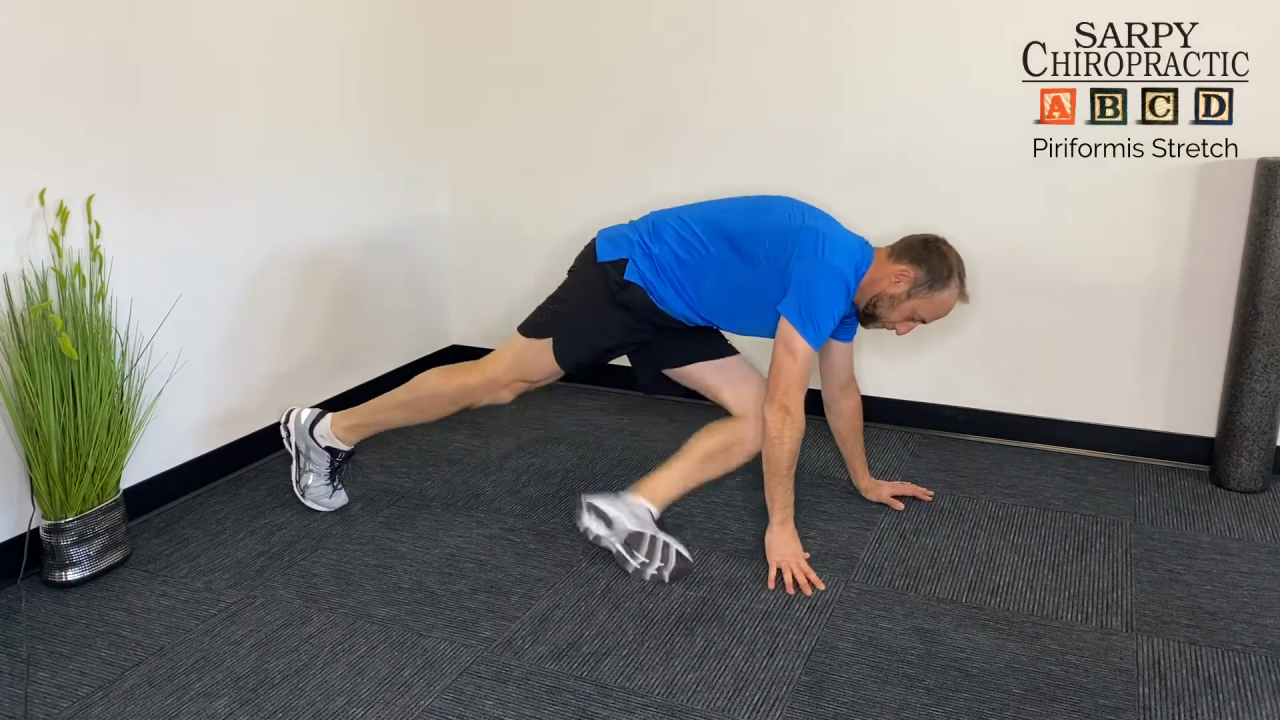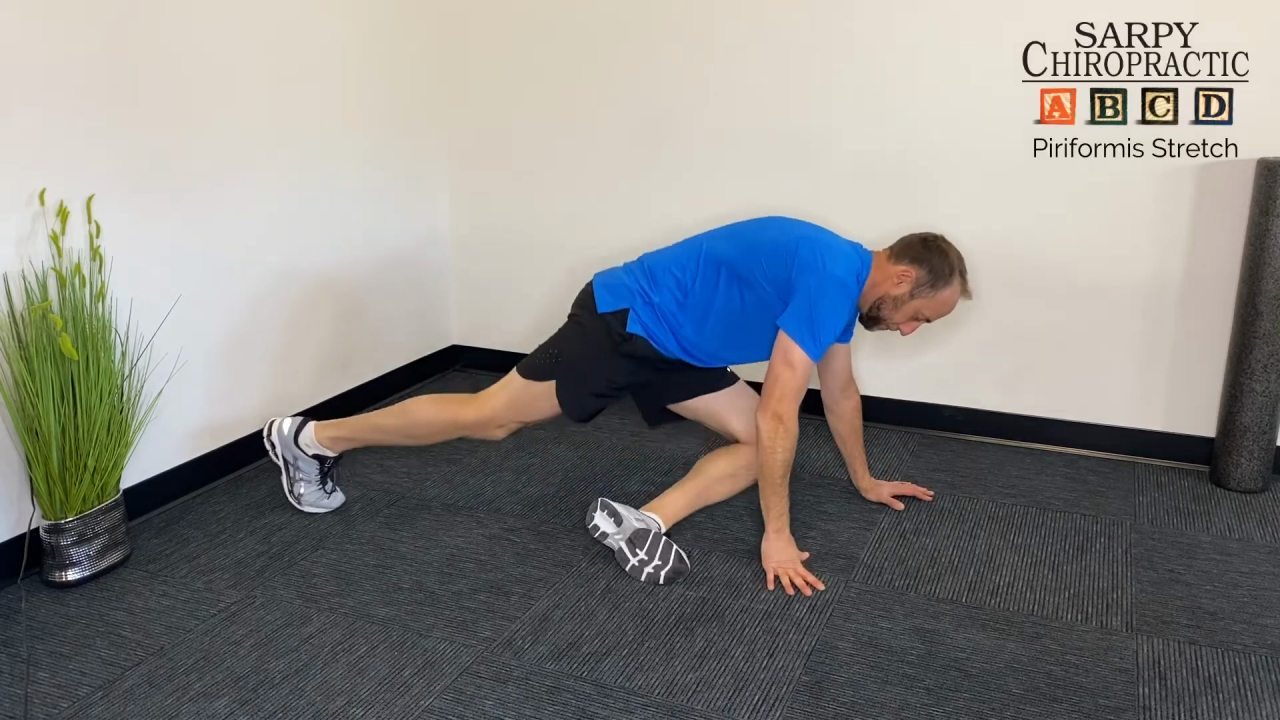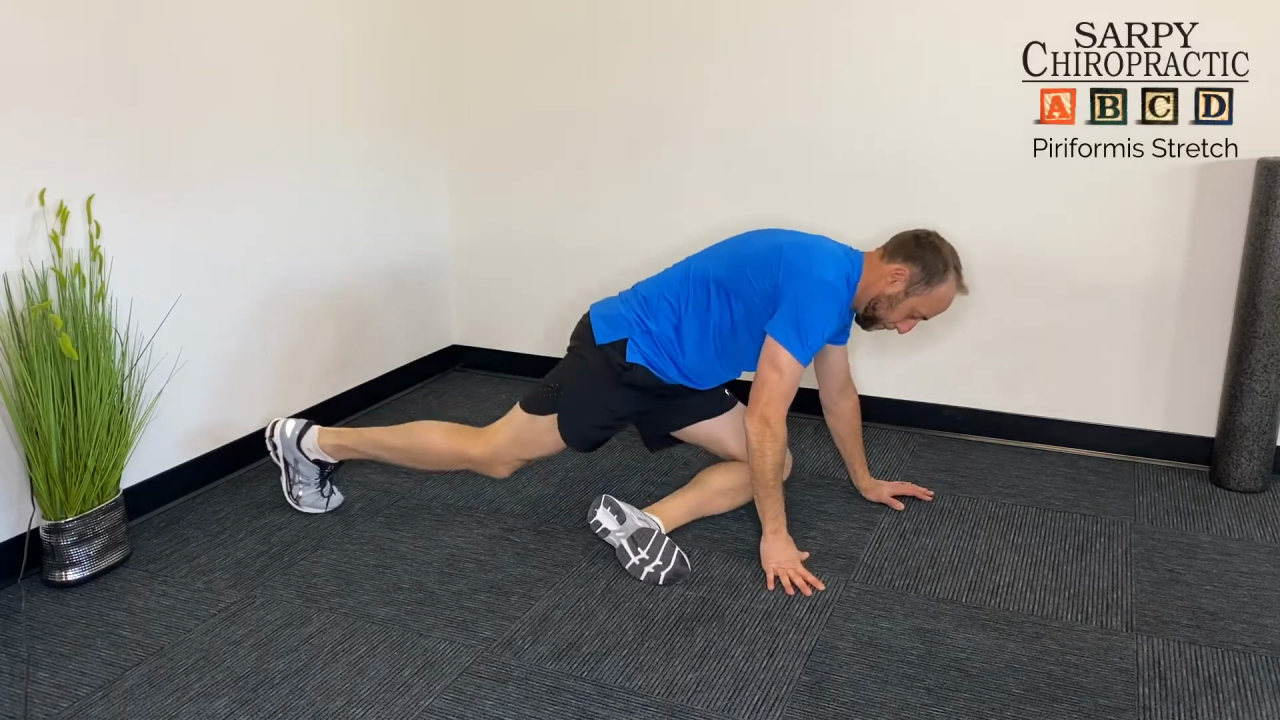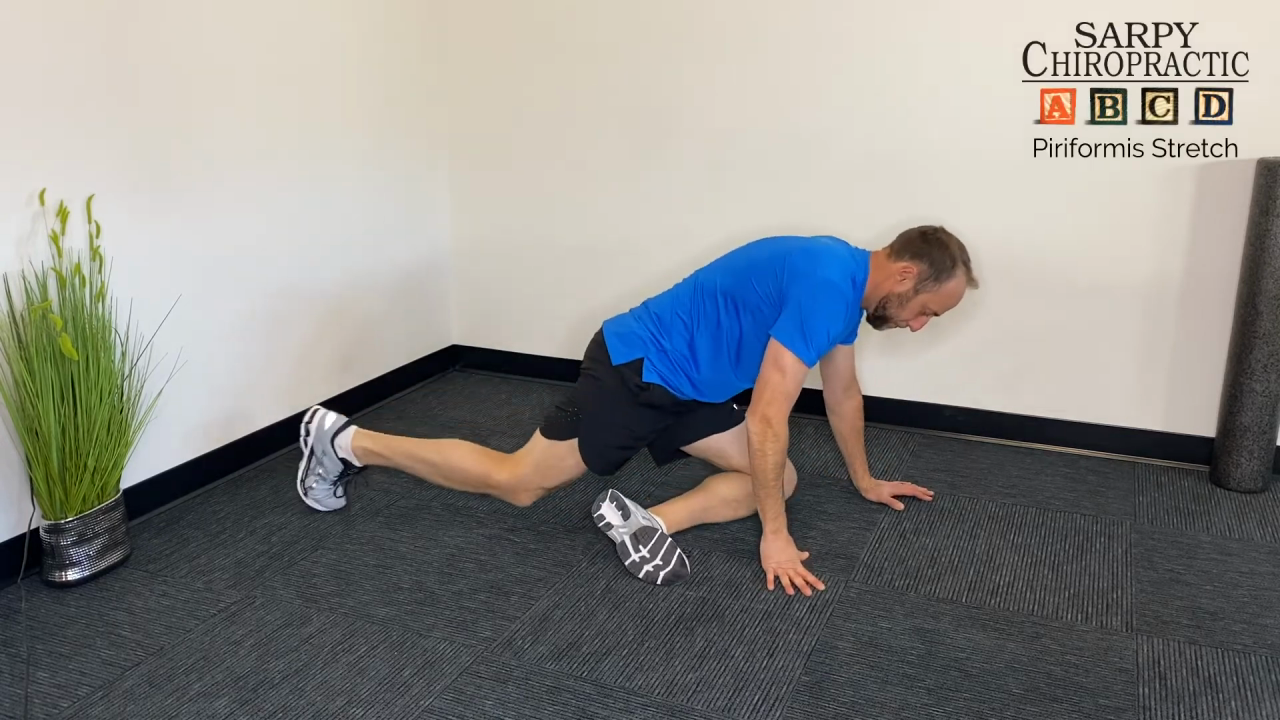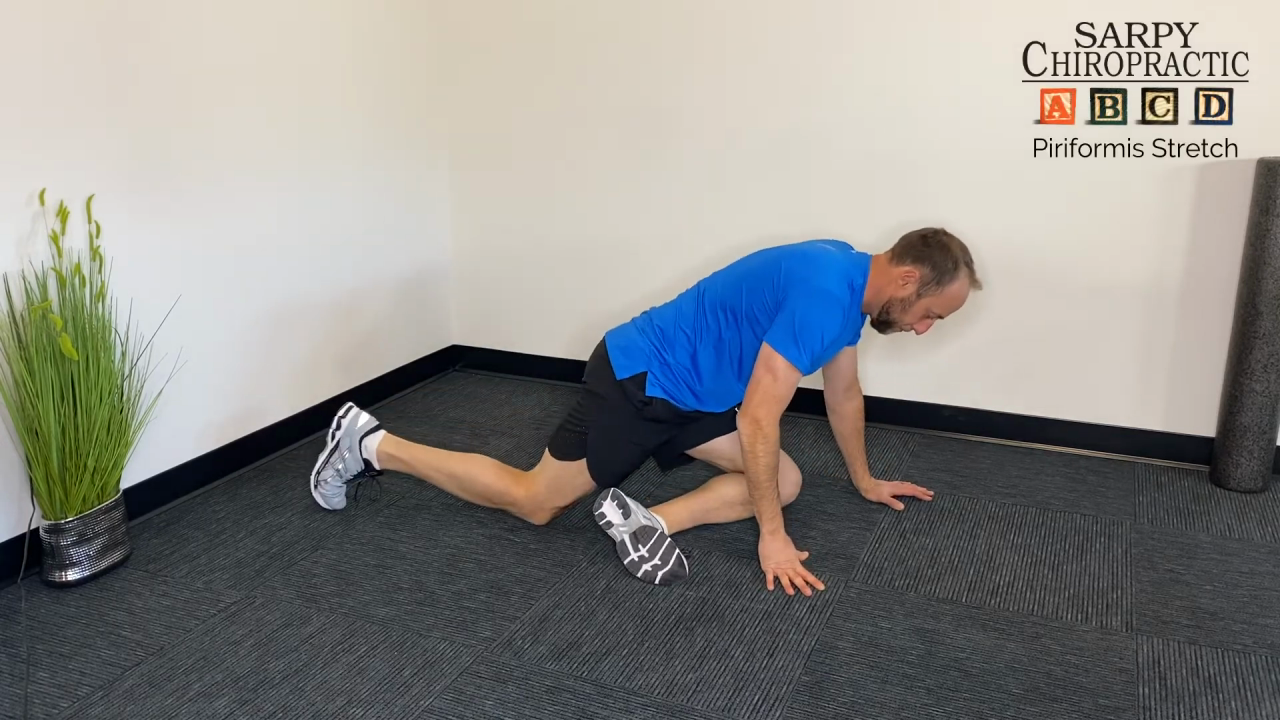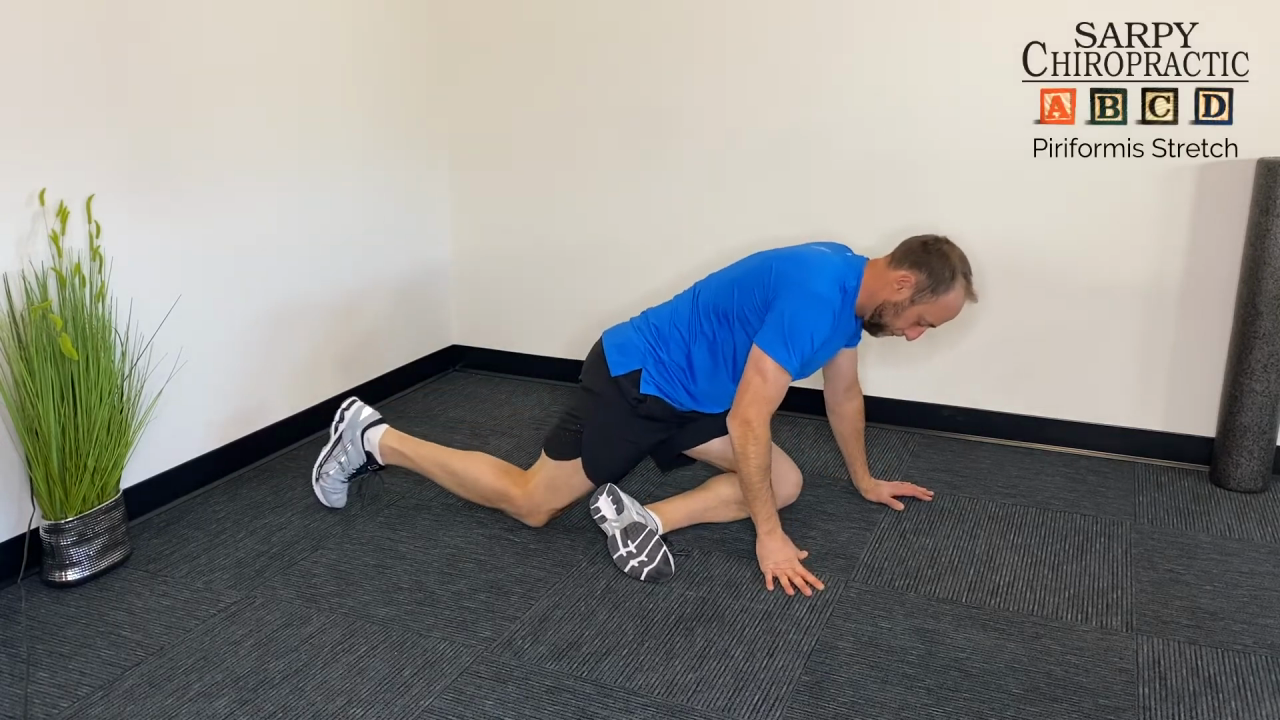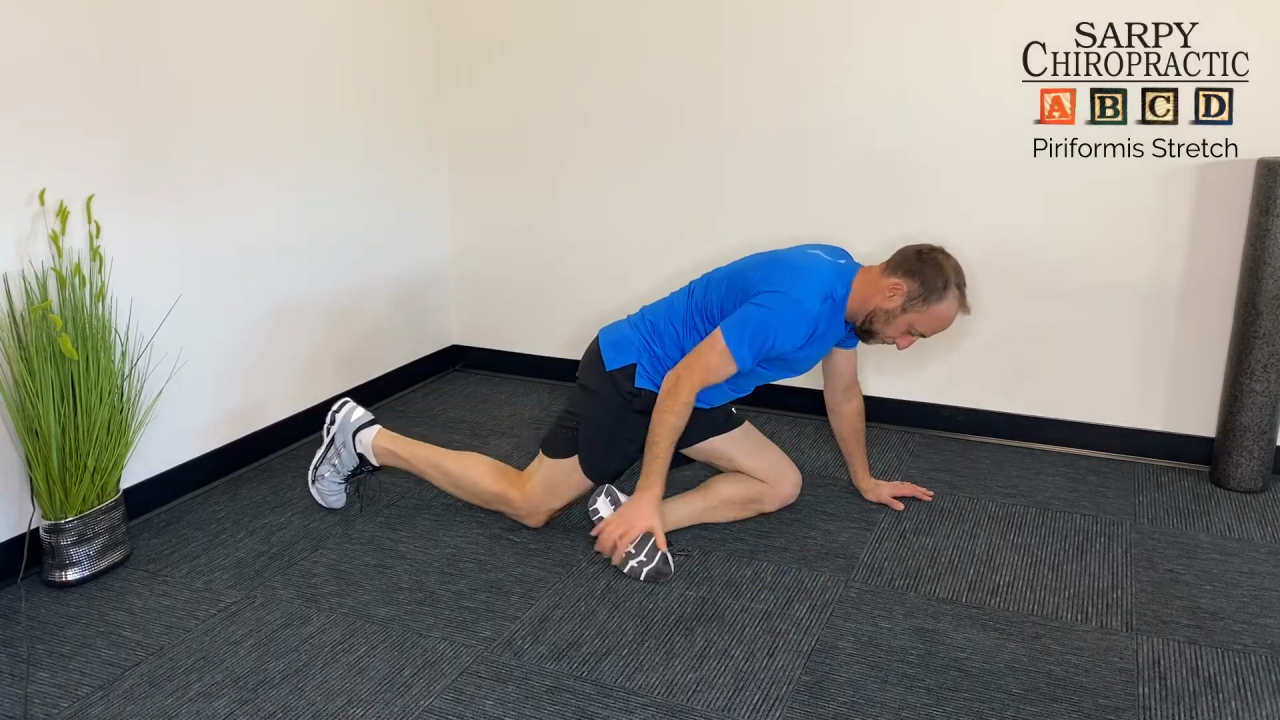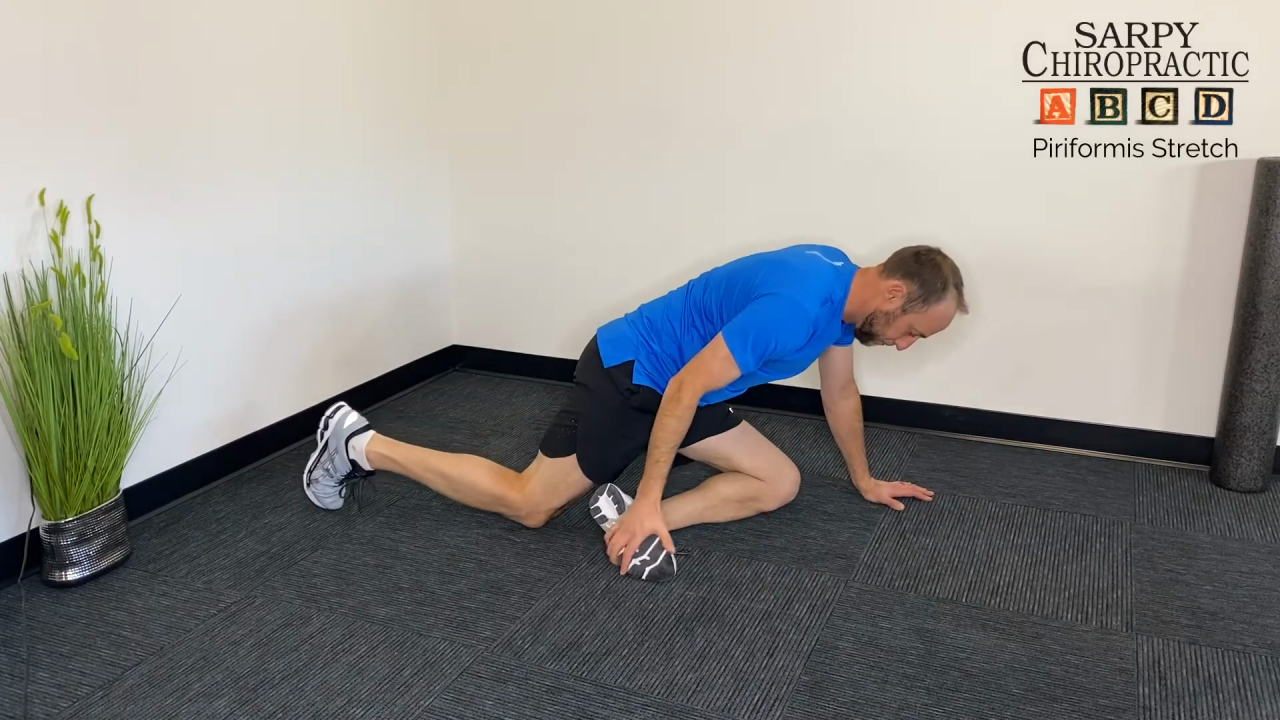
dt=0.3s
person 1, frame 1
left shoulder: (851, 279)
right shoulder: (832, 269)
left elbow: (840, 388)
right elbow: (787, 408)
left wrist: (864, 480)
right wrist: (781, 531)
left hip: (666, 306)
right hip: (627, 275)
left knee: (753, 419)
right knee: (498, 381)
left ankle: (630, 510)
right ankle: (327, 433)
person 1, frame 2
left shoulder: (845, 281)
right shoulder: (832, 280)
left elbow: (840, 391)
right elbow: (778, 415)
left wrist: (864, 480)
right wrist: (777, 535)
left hip: (669, 343)
right hip: (626, 320)
left knee: (761, 448)
right knee: (490, 417)
left ankle: (642, 522)
right ankle: (309, 439)
person 1, frame 3
left shoulder: (839, 285)
right shoulder: (821, 283)
left elbow: (839, 393)
right elbow: (765, 418)
left wrist: (865, 480)
right wrist: (774, 536)
left hip: (668, 368)
right hip: (623, 350)
left knee: (771, 466)
right knee: (493, 455)
left ankle: (643, 523)
right ankle: (312, 443)
person 1, frame 4
left shoulder: (849, 282)
right shoulder: (827, 286)
left elbow: (843, 391)
right elbow: (766, 418)
left wrist: (866, 480)
right wrist: (775, 535)
left hip: (682, 384)
right hip: (635, 367)
left knee: (779, 479)
right knee: (518, 482)
left ankle: (647, 522)
right ankle: (345, 442)
person 1, frame 5
left shoulder: (850, 282)
right shoulder: (824, 292)
left elbow: (843, 392)
right elbow: (758, 420)
left wrist: (865, 481)
right wrist: (772, 537)
left hip: (682, 391)
right hip: (638, 380)
left knee: (784, 481)
right knee: (533, 502)
left ankle: (647, 521)
right ankle: (373, 446)
person 1, frame 6
left shoulder: (851, 285)
right shoulder: (816, 297)
left elbow: (843, 393)
right elbow: (747, 418)
left wrist: (865, 481)
right wrist: (769, 535)
left hip: (682, 392)
right hip: (632, 380)
left knee: (784, 483)
right knee: (529, 503)
left ankle: (641, 518)
right ankle: (374, 438)
person 1, frame 7
left shoulder: (847, 288)
right shoulder: (798, 304)
left elbow: (844, 393)
right elbow: (682, 383)
left wrist: (865, 481)
right wrist: (647, 495)
left hip: (678, 388)
right hip: (631, 376)
left knee: (781, 484)
right knee: (528, 504)
left ankle: (641, 521)
right ankle: (368, 438)
person 1, frame 8
left shoulder: (843, 287)
right shoulder: (797, 305)
left elbow: (840, 392)
right elbow: (684, 389)
left wrist: (865, 481)
right wrist: (651, 501)
left hip: (670, 383)
right hip: (629, 373)
left knee: (779, 484)
right knee: (527, 504)
left ankle: (634, 518)
right ankle: (361, 444)
